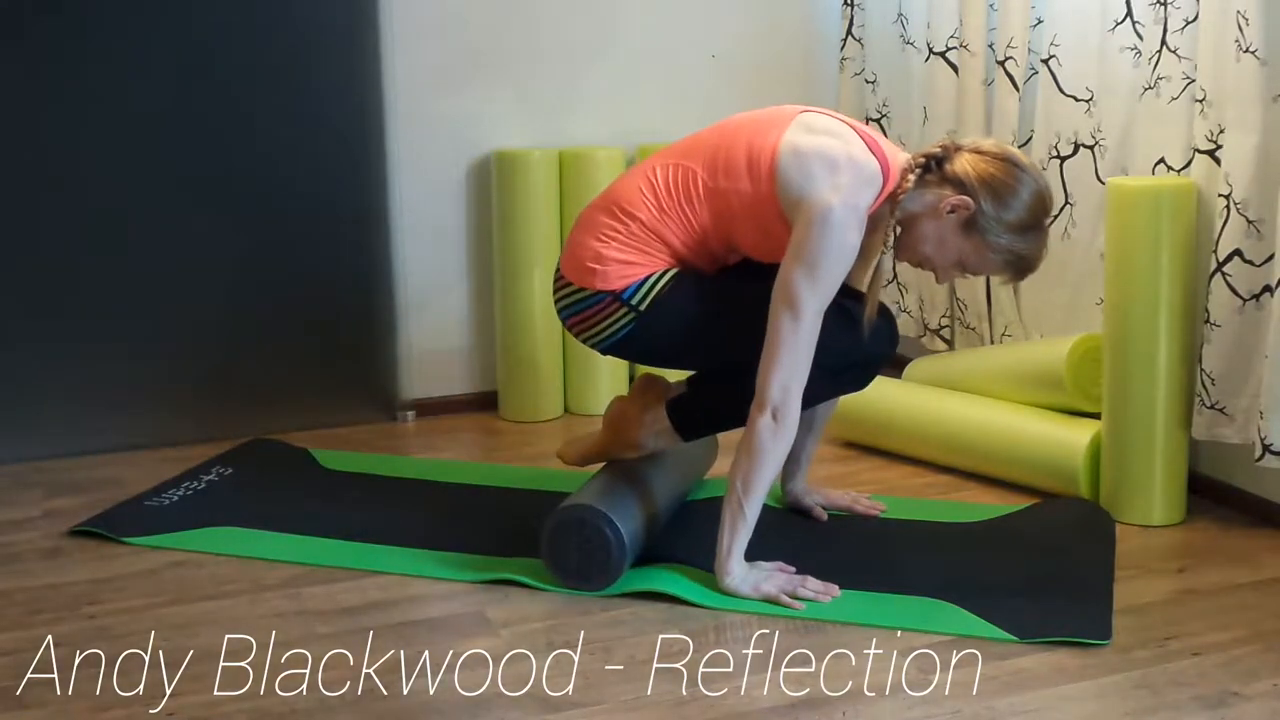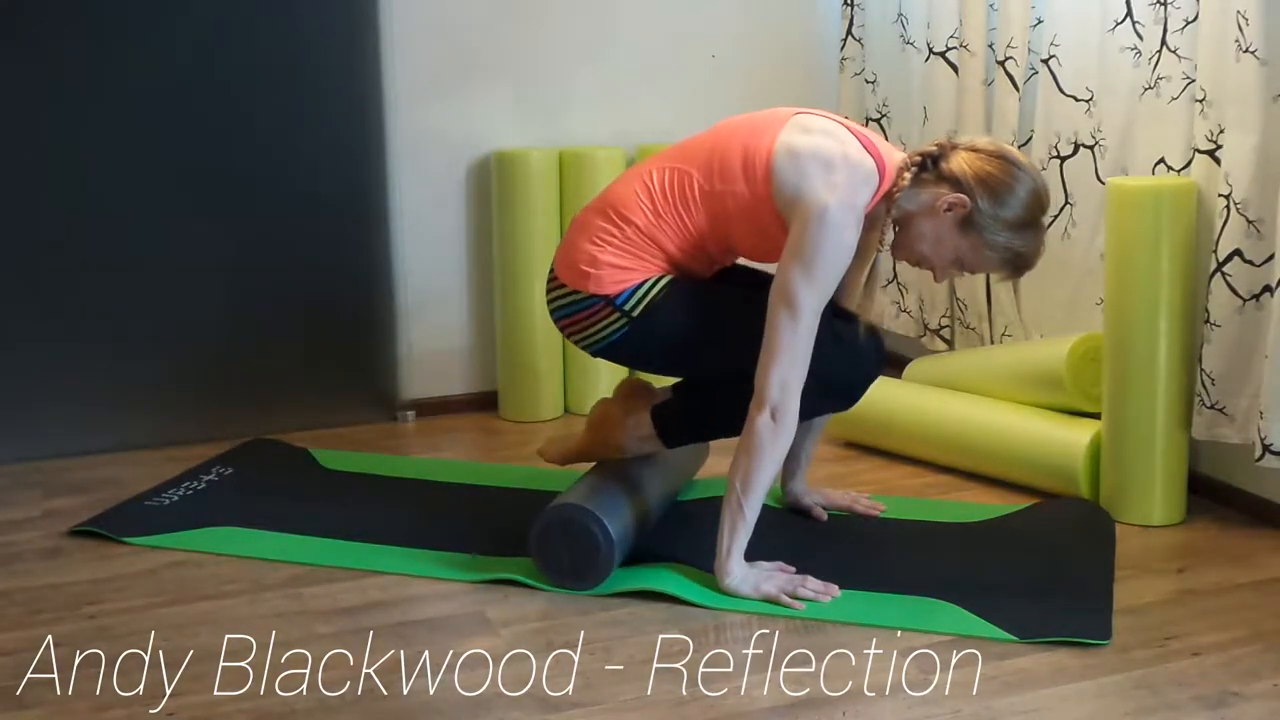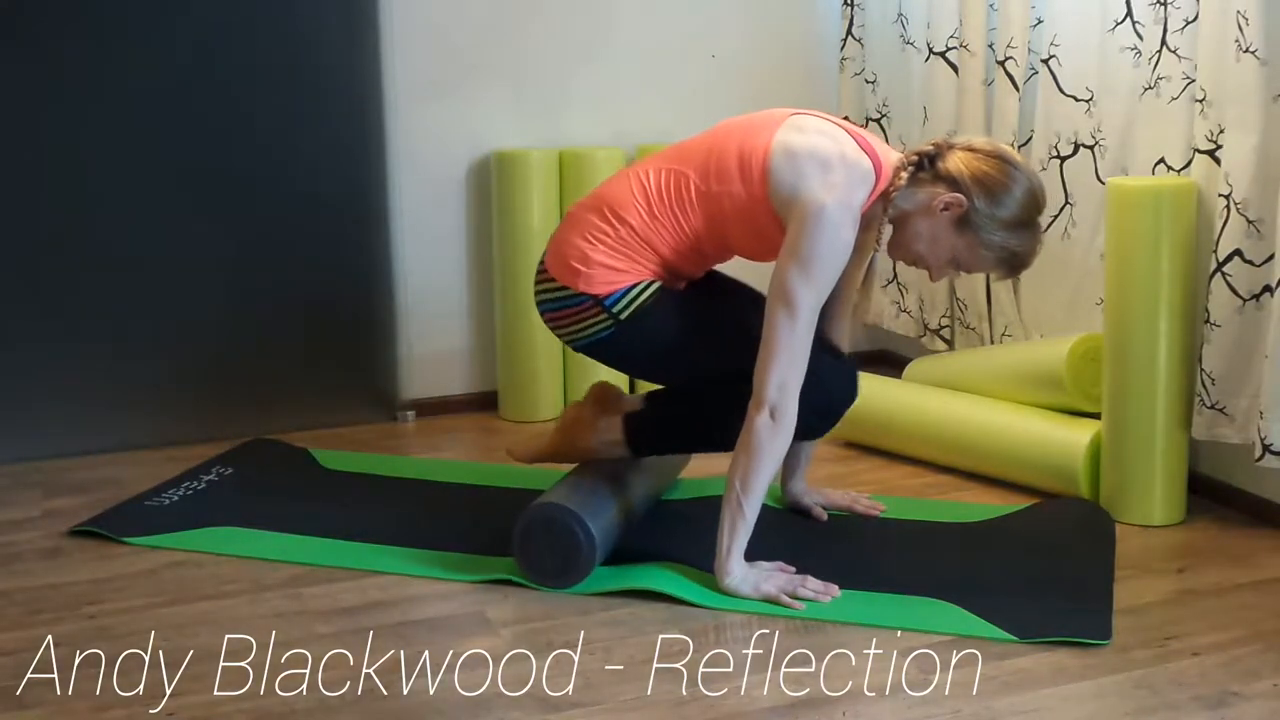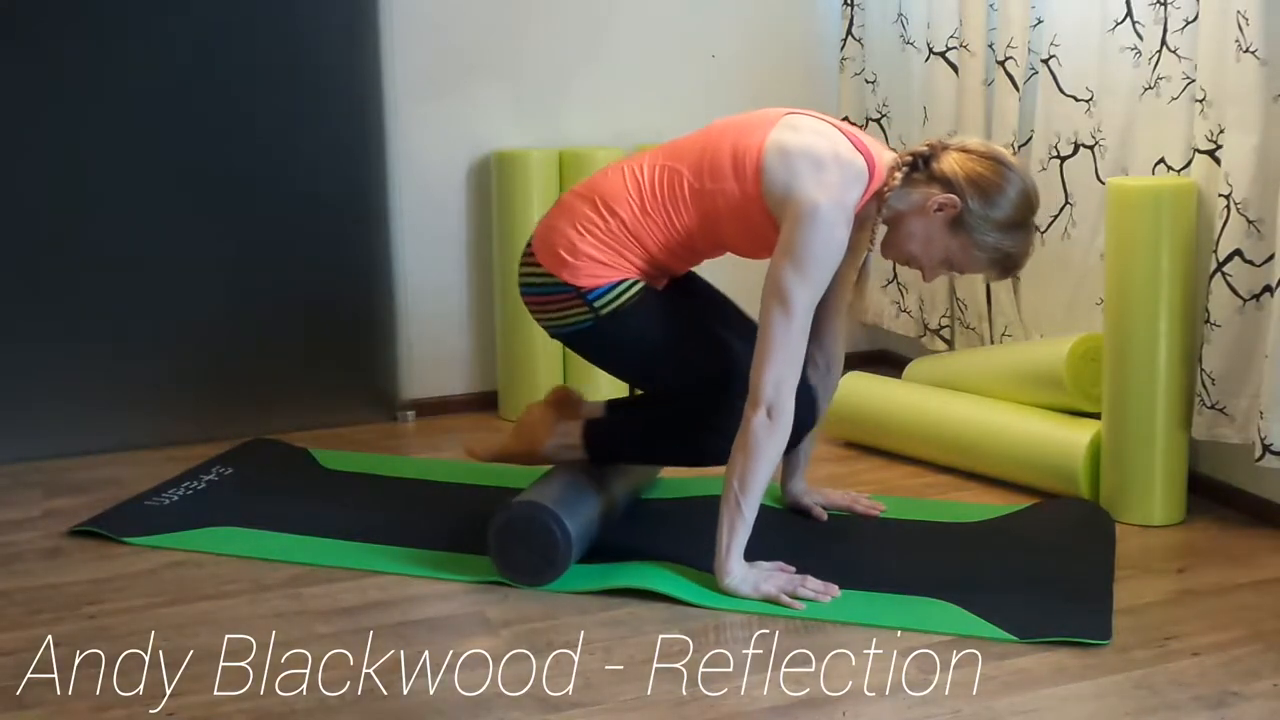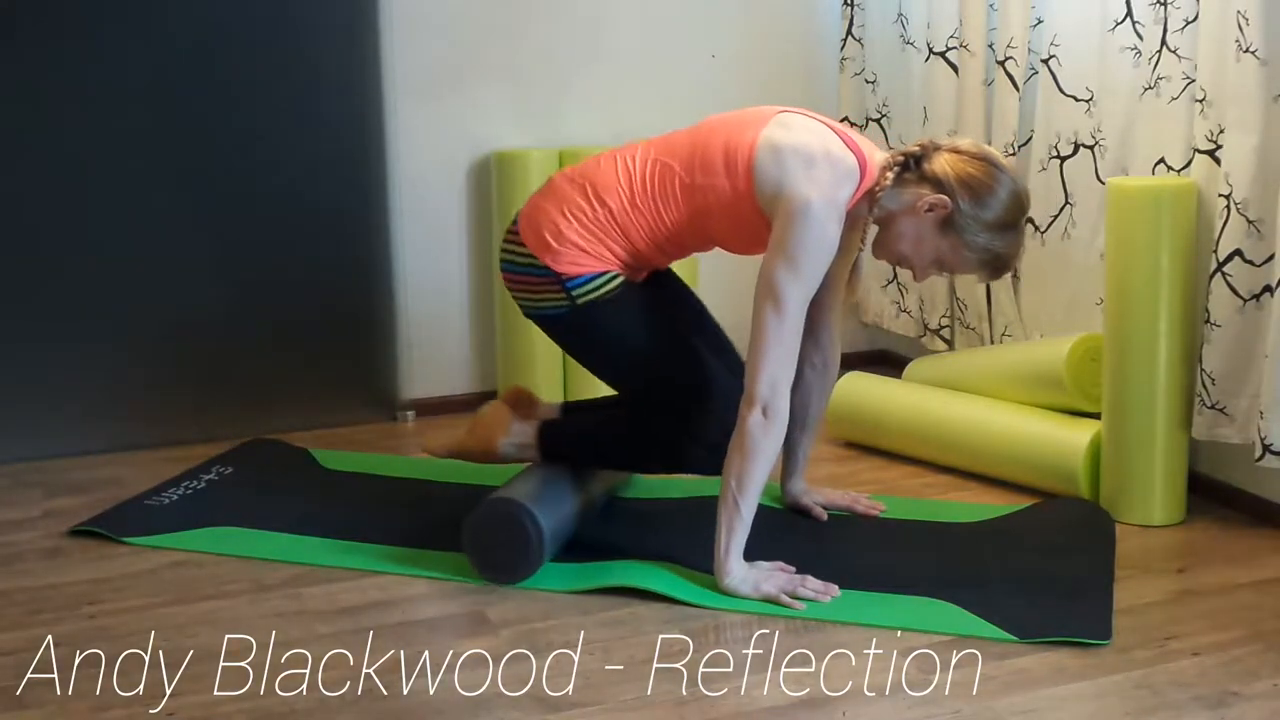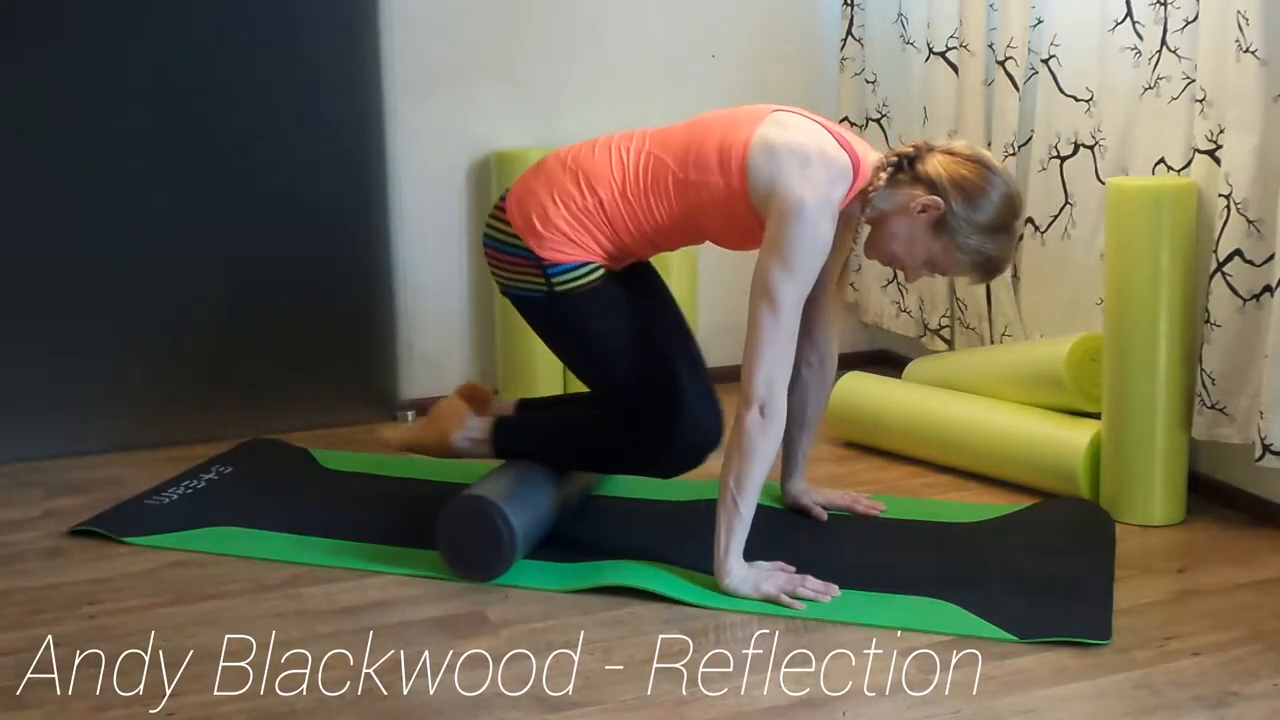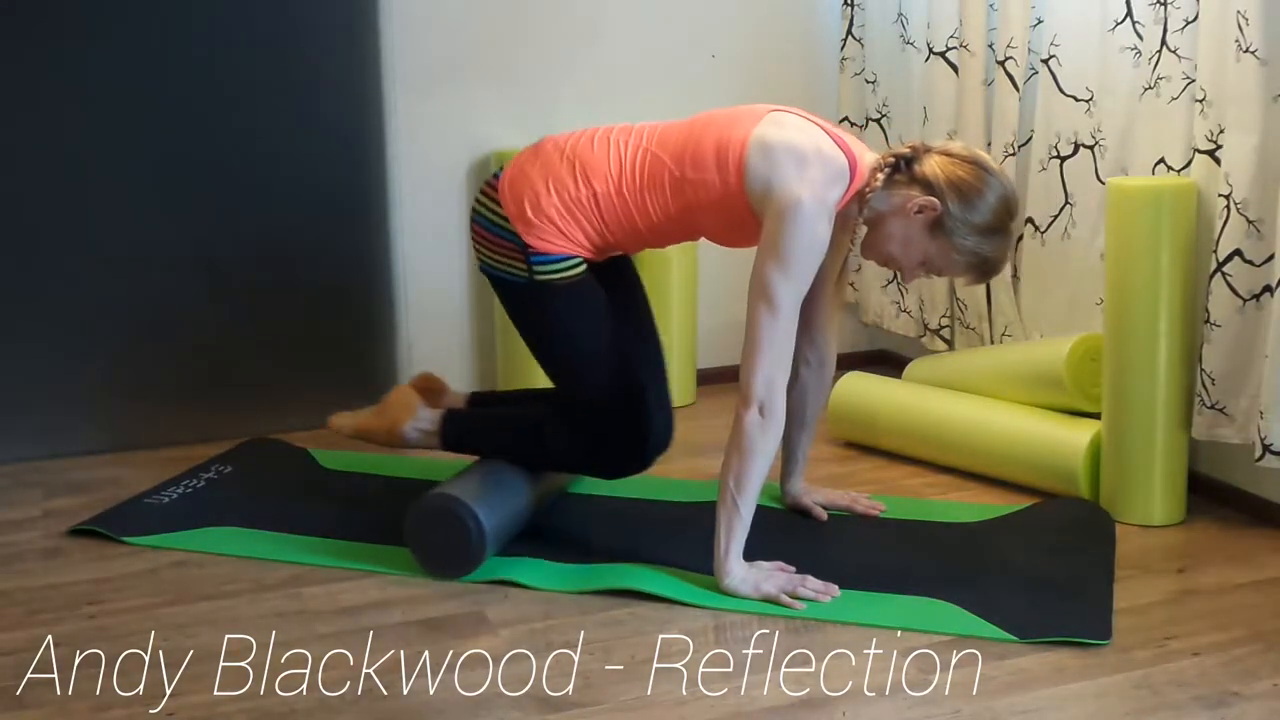
dt=0.2s
person 1, frame 1
left shoulder: (885, 179)
right shoulder: (841, 200)
left elbow: (822, 354)
right elbow: (776, 396)
left wrist: (795, 480)
right wrist: (732, 566)
left hip: (658, 259)
right hip: (612, 281)
left knee: (836, 336)
right knee: (864, 339)
left ankle: (663, 406)
right ankle: (653, 423)
person 1, frame 2
left shoulder: (880, 179)
right shoulder: (838, 199)
left elbow: (818, 357)
right elbow: (776, 395)
left wrist: (795, 481)
right wrist: (732, 565)
left hip: (650, 263)
right hip: (606, 285)
left knee: (838, 351)
right knee: (851, 359)
left ankle: (650, 411)
right ankle: (636, 427)
person 1, frame 3
left shoulder: (874, 178)
right shoulder: (835, 198)
left elbow: (826, 340)
right elbow: (774, 397)
left wrist: (795, 482)
right wrist: (732, 565)
left hip: (644, 264)
right hip: (595, 283)
left knee: (816, 370)
right knee: (823, 388)
left ankle: (626, 416)
right ankle: (608, 431)
person 1, frame 4
left shoulder: (867, 181)
right shoulder: (829, 198)
left elbow: (823, 347)
right elbow: (770, 399)
left wrist: (796, 481)
right wrist: (731, 566)
left hip: (627, 256)
right hip: (581, 270)
right knee: (784, 403)
left ankle: (584, 419)
right ankle: (566, 436)
person 1, frame 5
left shoulder: (858, 182)
right shoulder: (820, 197)
left elbow: (819, 350)
right elbow: (766, 396)
left wrist: (795, 480)
right wrist: (731, 565)
left hip: (606, 245)
right hip: (562, 254)
left knee: (719, 399)
right knee: (717, 423)
left ankle: (541, 418)
right ankle: (521, 437)
person 1, frame 6
left shoulder: (853, 182)
right shoulder: (813, 196)
left elbow: (816, 350)
right elbow: (762, 396)
left wrist: (795, 482)
right wrist: (731, 564)
left hip: (587, 228)
right hip: (547, 235)
left knee: (675, 412)
right knee: (682, 434)
left ankle: (499, 413)
right ankle: (475, 432)
person 1, frame 7
left shoulder: (849, 183)
right shoulder: (811, 197)
left elbow: (814, 351)
right elbow: (761, 395)
left wrist: (795, 482)
right wrist: (731, 565)
left hip: (571, 214)
right hip: (534, 220)
left knee: (639, 424)
right knee: (628, 440)
left ankle: (450, 404)
right ankle: (424, 424)
